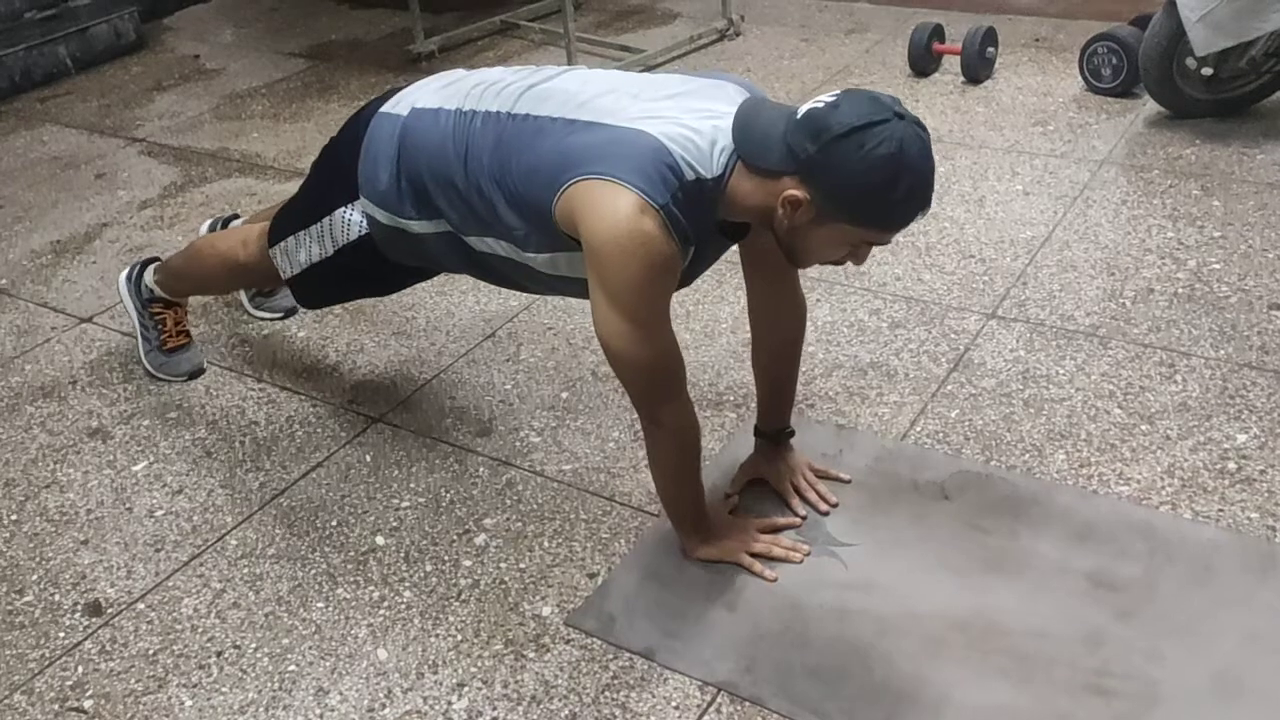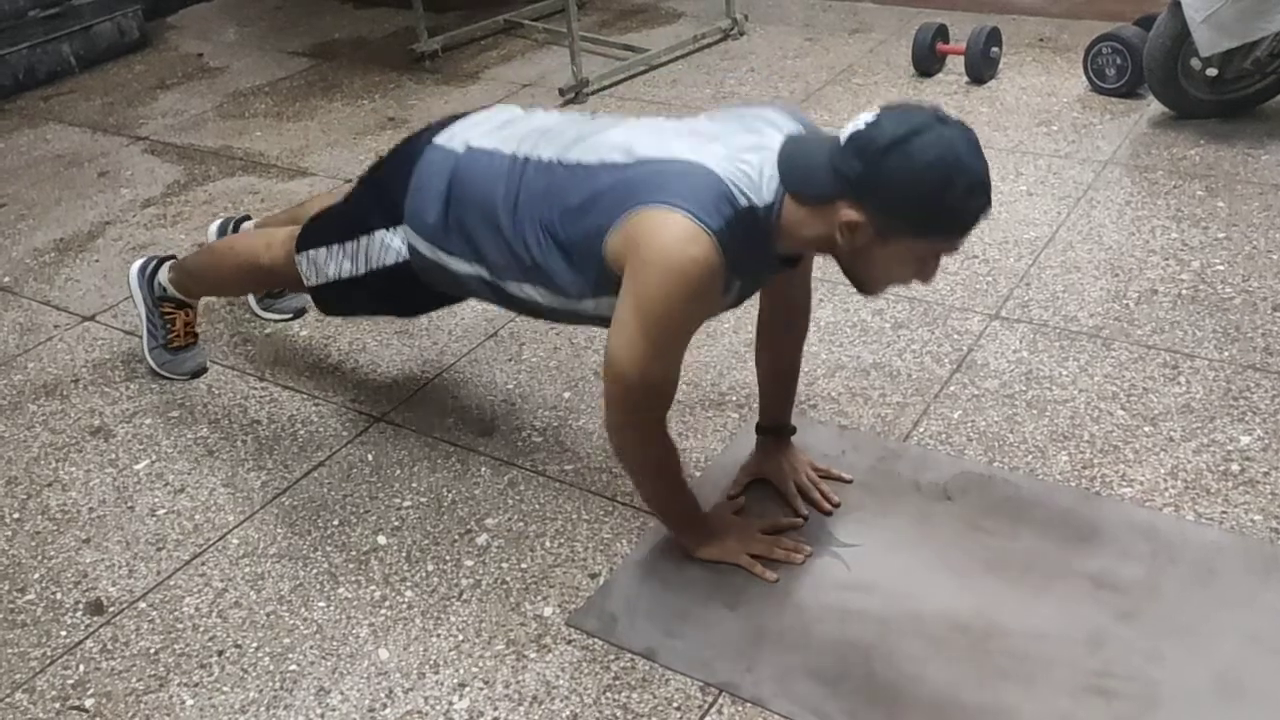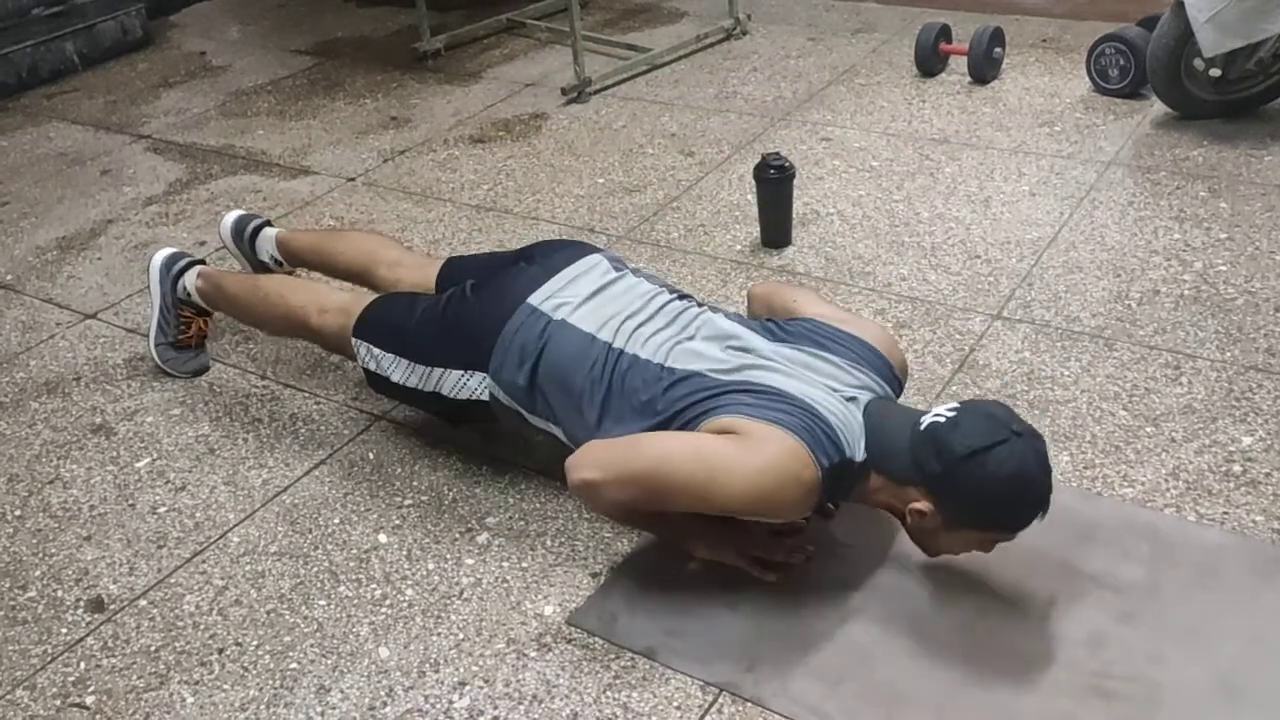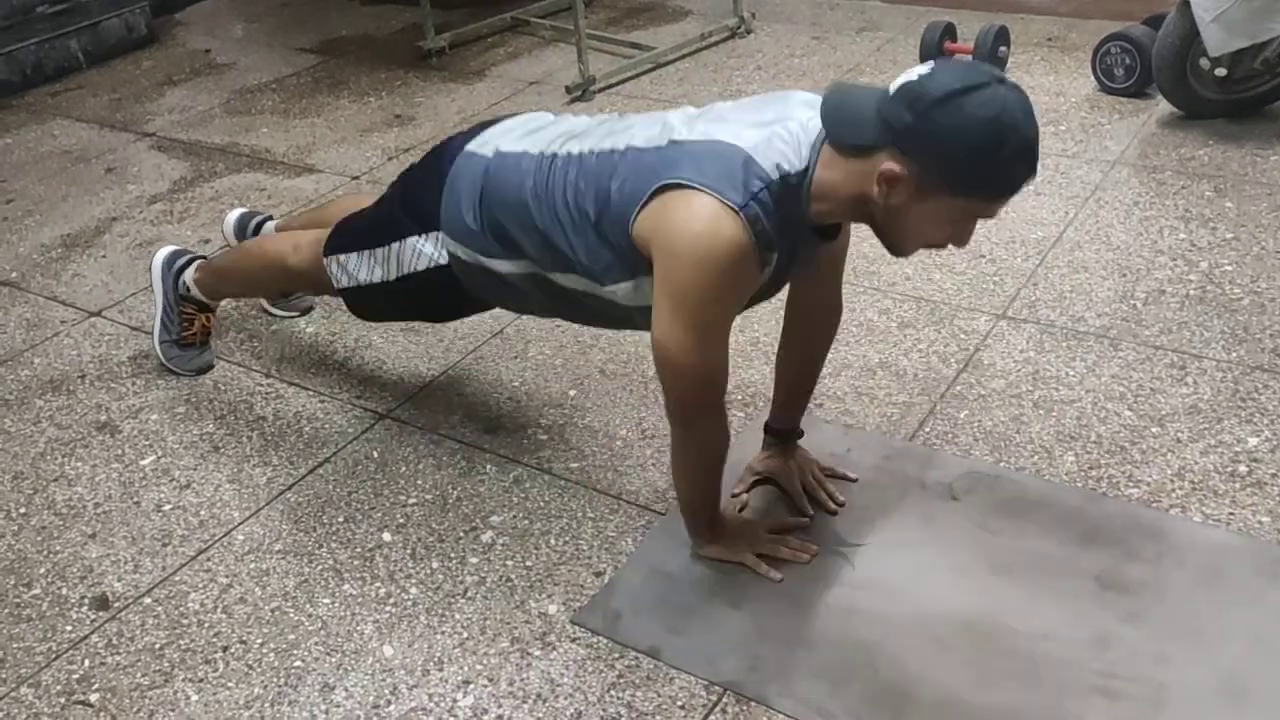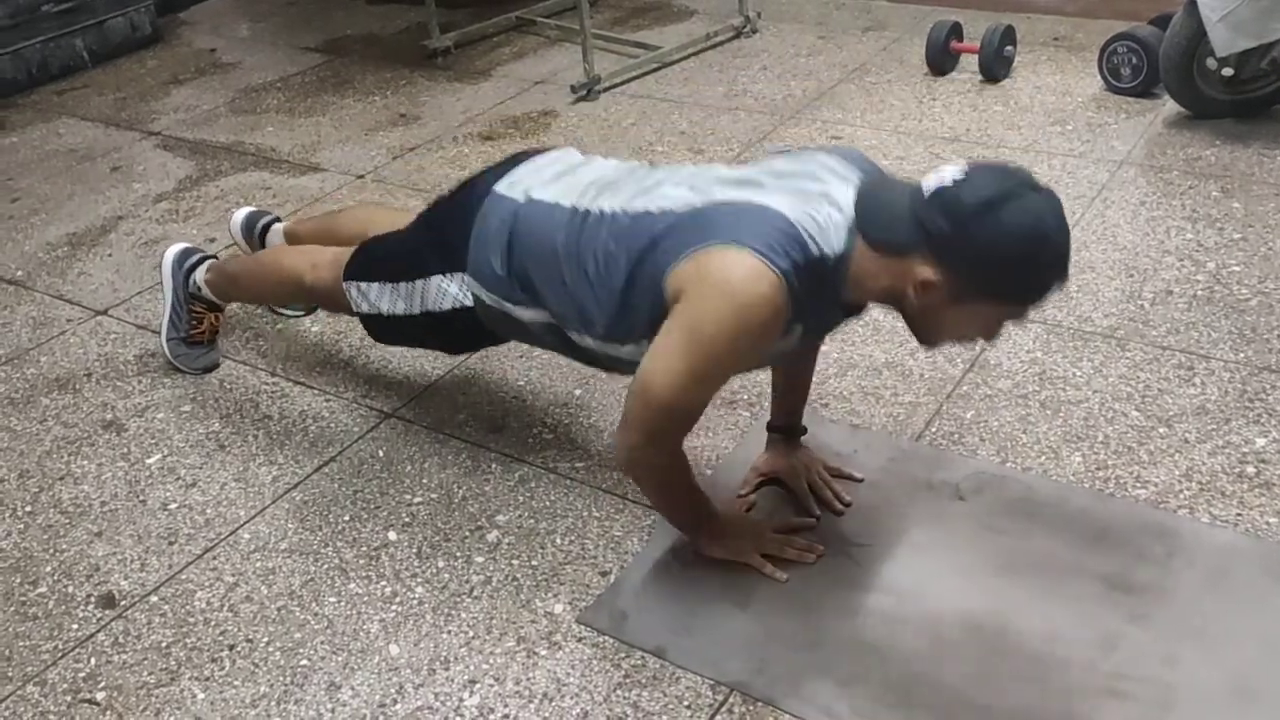
dt=0.7s
person 1, frame 1
left shoulder: (772, 139)
right shoulder: (634, 219)
left elbow: (778, 300)
right elbow: (662, 407)
left wrist: (774, 442)
right wrist: (699, 532)
left hip: (466, 126)
right hip: (401, 164)
left knee: (303, 238)
right knee: (272, 260)
left ankle: (238, 226)
right ankle: (154, 285)
person 1, frame 2
left shoulder: (812, 161)
right shoulder: (685, 247)
left elbow: (785, 297)
right elbow: (632, 424)
left wrist: (775, 441)
right wrist: (696, 532)
left hip: (504, 153)
right hip: (439, 204)
left knee: (336, 233)
right knee: (294, 261)
left ankle: (243, 227)
right ankle: (168, 284)
person 1, frame 3
left shoulder: (876, 358)
right shoulder: (783, 475)
left elbow: (768, 293)
right elbow: (591, 470)
right wrist: (705, 536)
left hip: (583, 281)
right hip: (516, 347)
left knee: (411, 276)
right knee: (343, 322)
left ankle: (265, 237)
right ankle: (192, 282)
person 1, frame 4
left shoulder: (843, 134)
right shoulder: (715, 230)
left elbow: (818, 298)
right elbow: (693, 414)
left wrist: (785, 445)
right wrist: (712, 532)
left hip: (537, 153)
right hip: (470, 210)
left knee: (368, 221)
right knee: (323, 258)
left ankle: (260, 229)
right ankle: (191, 280)
person 1, frame 5
left shoulder: (870, 190)
right shoulder: (754, 291)
right elbow: (642, 440)
left wrist: (787, 437)
right wrist: (712, 531)
left hip: (562, 190)
right hip: (497, 250)
left knee: (403, 235)
right knee: (342, 279)
left ankle: (275, 229)
right ankle: (205, 276)
